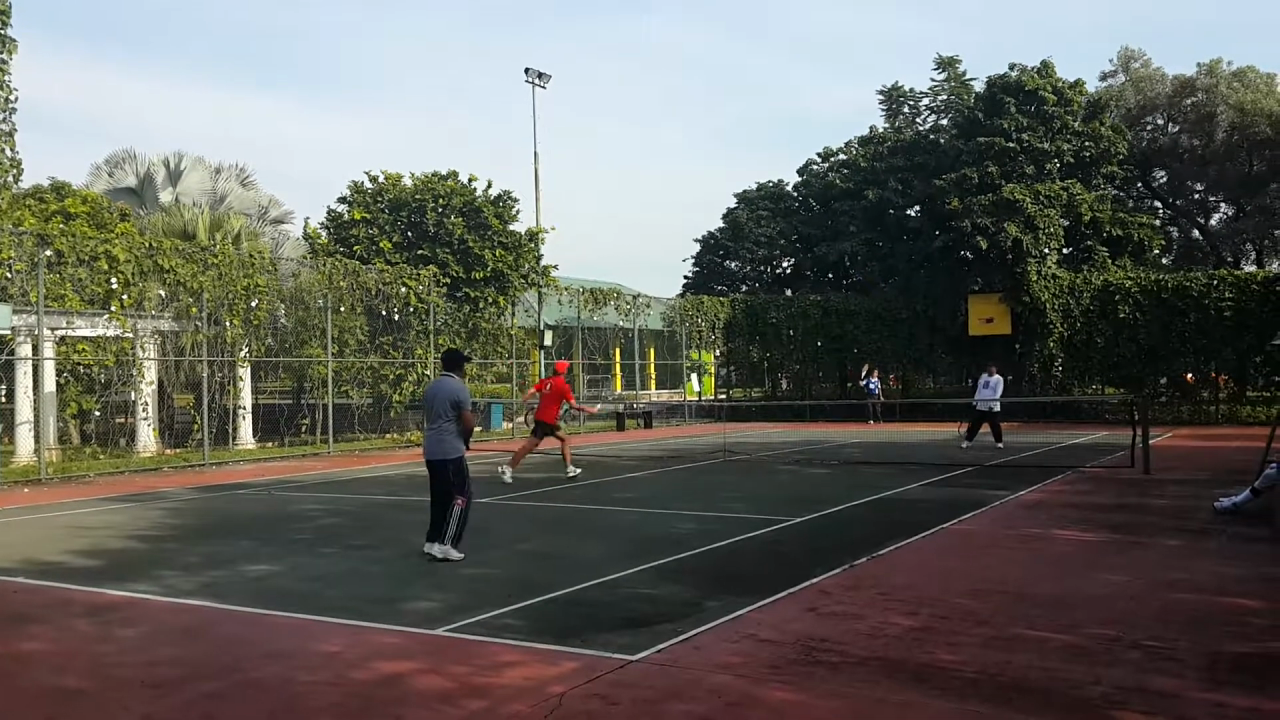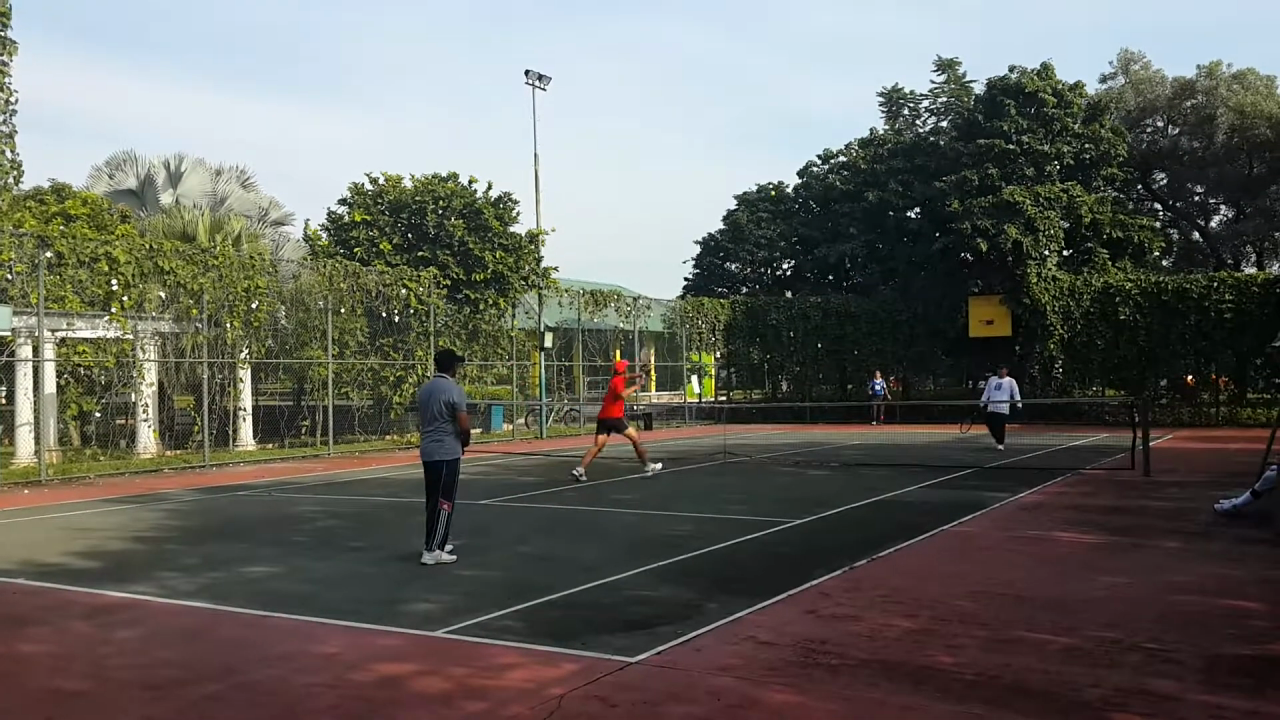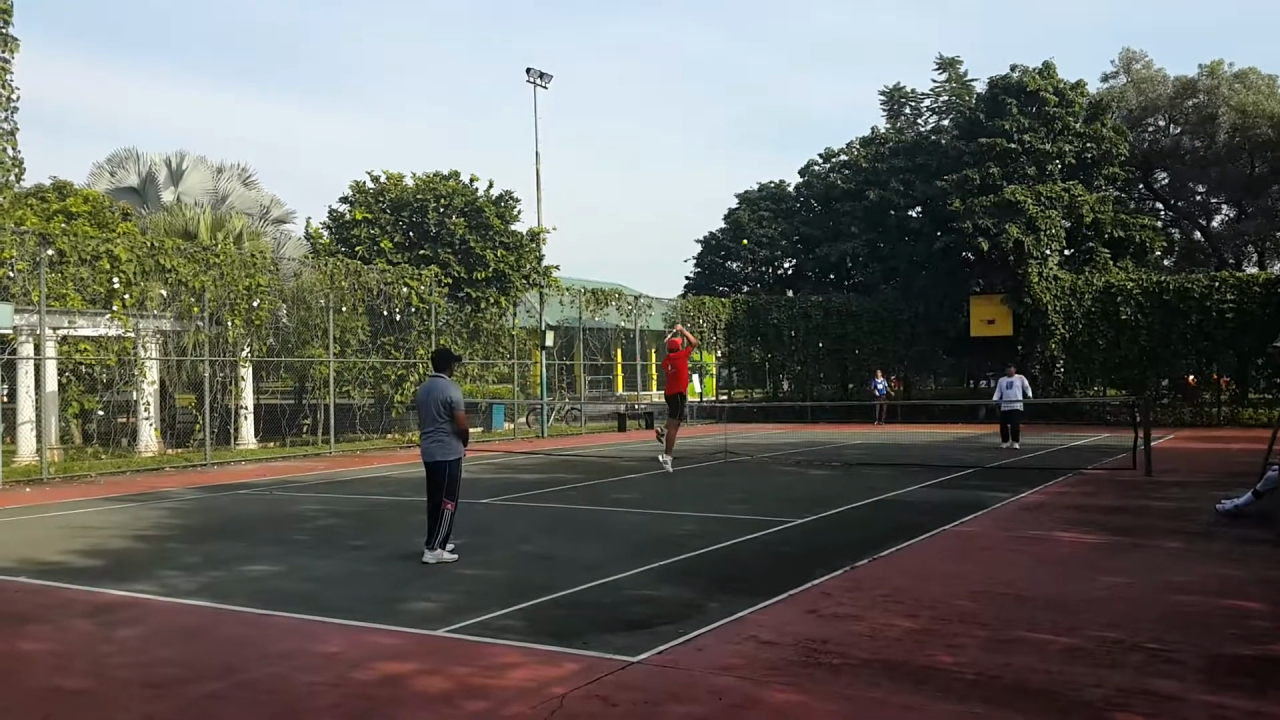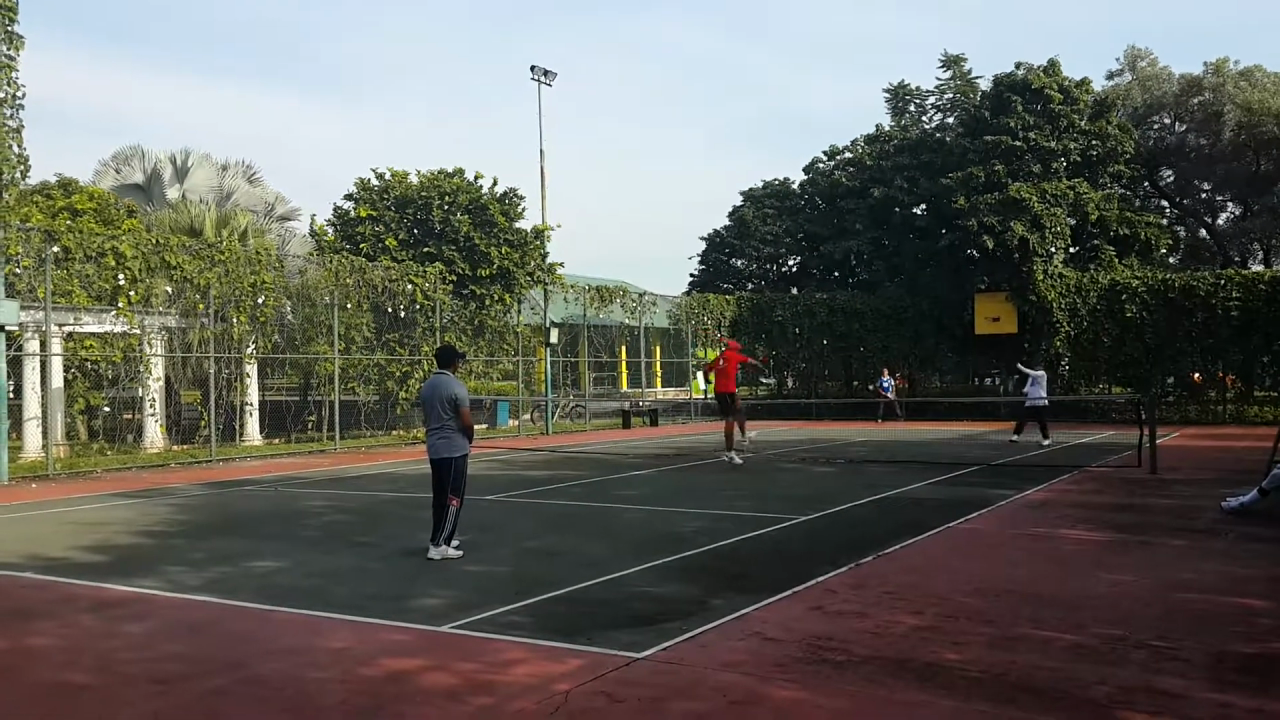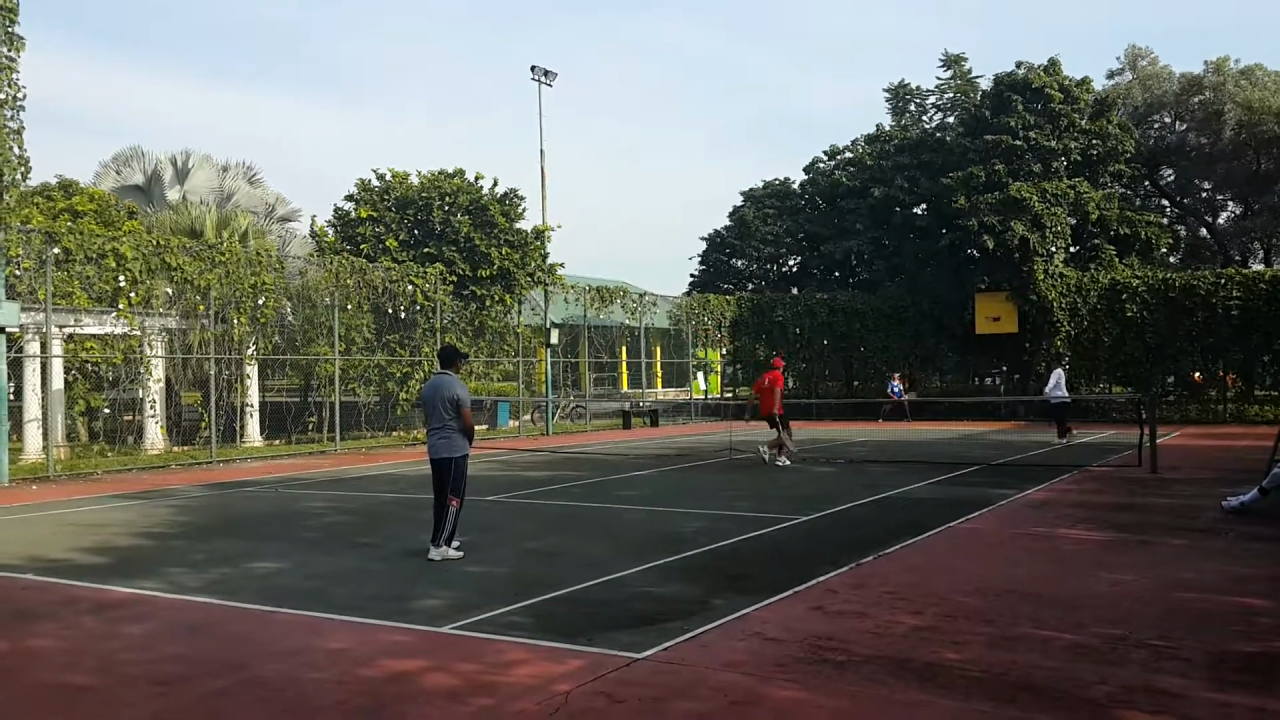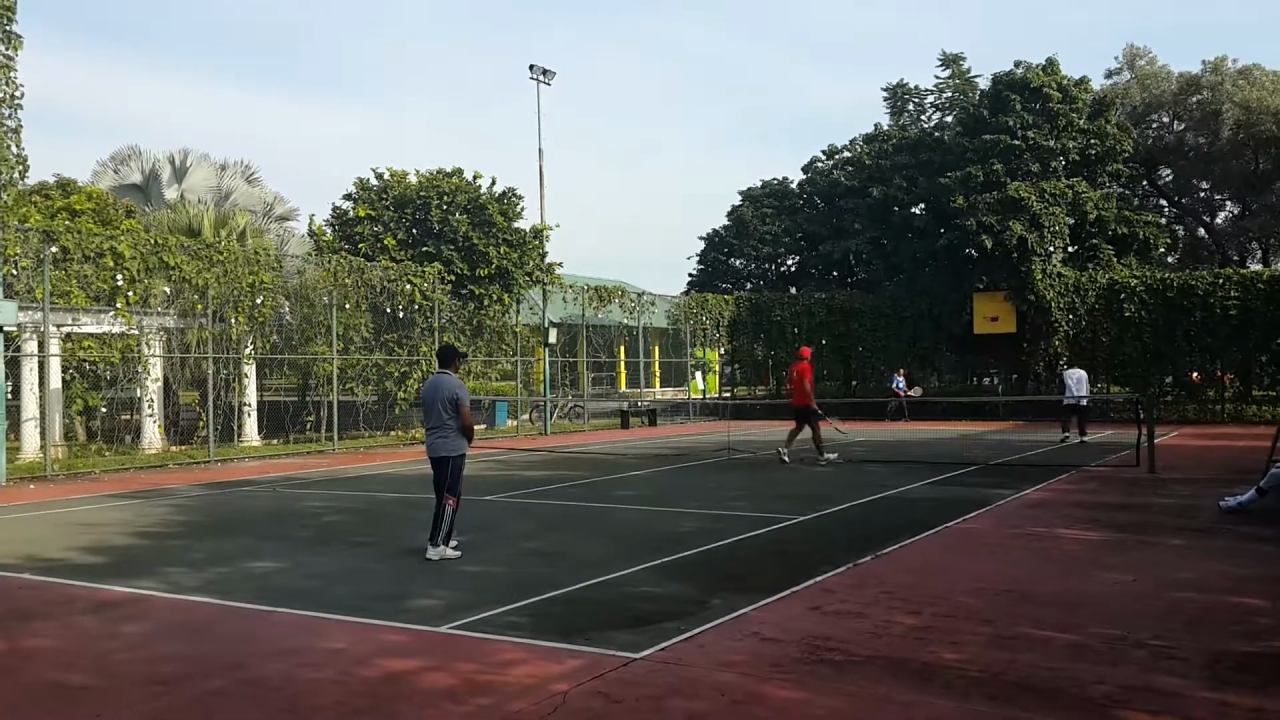
dt=0.3s
person 1, frame 1
left shoulder: (430, 388)
right shoulder: (459, 388)
right elbow: (468, 424)
right wrist: (465, 440)
left hip: (431, 450)
right hip: (450, 451)
left knee: (439, 497)
right knee: (460, 497)
left ankle: (434, 540)
right ankle: (445, 545)
person 1, frame 2
left shoulder: (424, 389)
right shoulder: (454, 390)
right elbow: (464, 426)
right wrist: (464, 442)
left hip: (428, 451)
right hip: (447, 453)
left knee: (434, 500)
right knee: (444, 502)
left ankle: (436, 544)
right ankle: (432, 551)
person 1, frame 3
left shoulder: (422, 389)
right shoulder: (451, 389)
right elbow: (462, 425)
right wrist: (464, 443)
left hip: (428, 451)
right hip: (448, 452)
left knee: (435, 500)
right knee: (447, 501)
left ankle: (436, 543)
right ankle: (433, 550)
person 1, frame 4
left shoulder: (426, 386)
right shoulder: (456, 386)
right elbow: (467, 422)
right wrist: (469, 440)
left hip: (434, 448)
right hip: (454, 449)
left knee: (440, 496)
right knee: (453, 498)
left ankle: (441, 538)
right ankle: (438, 545)
person 1, frame 5
left shoulder: (428, 386)
right shoulder: (458, 386)
right elbow: (468, 423)
right wrist: (469, 441)
left hip: (434, 448)
right hip: (454, 449)
left knee: (441, 497)
right knee: (453, 498)
left ankle: (443, 540)
right ankle: (438, 547)
person 1, frame 6
left shoulder: (427, 385)
right shoulder: (457, 386)
right elbow: (467, 422)
right wrist: (469, 440)
left hip: (433, 447)
right hip: (452, 448)
left knee: (442, 496)
right knee: (449, 497)
left ankle: (441, 539)
right ankle: (436, 546)
